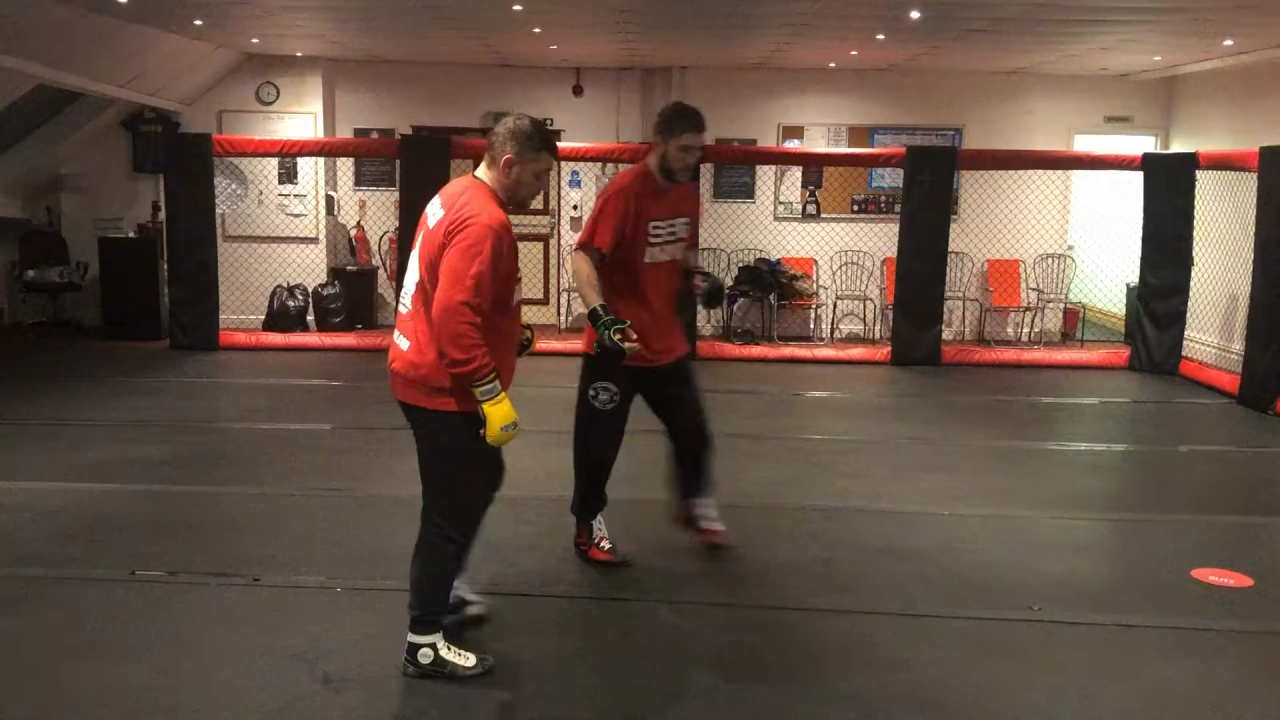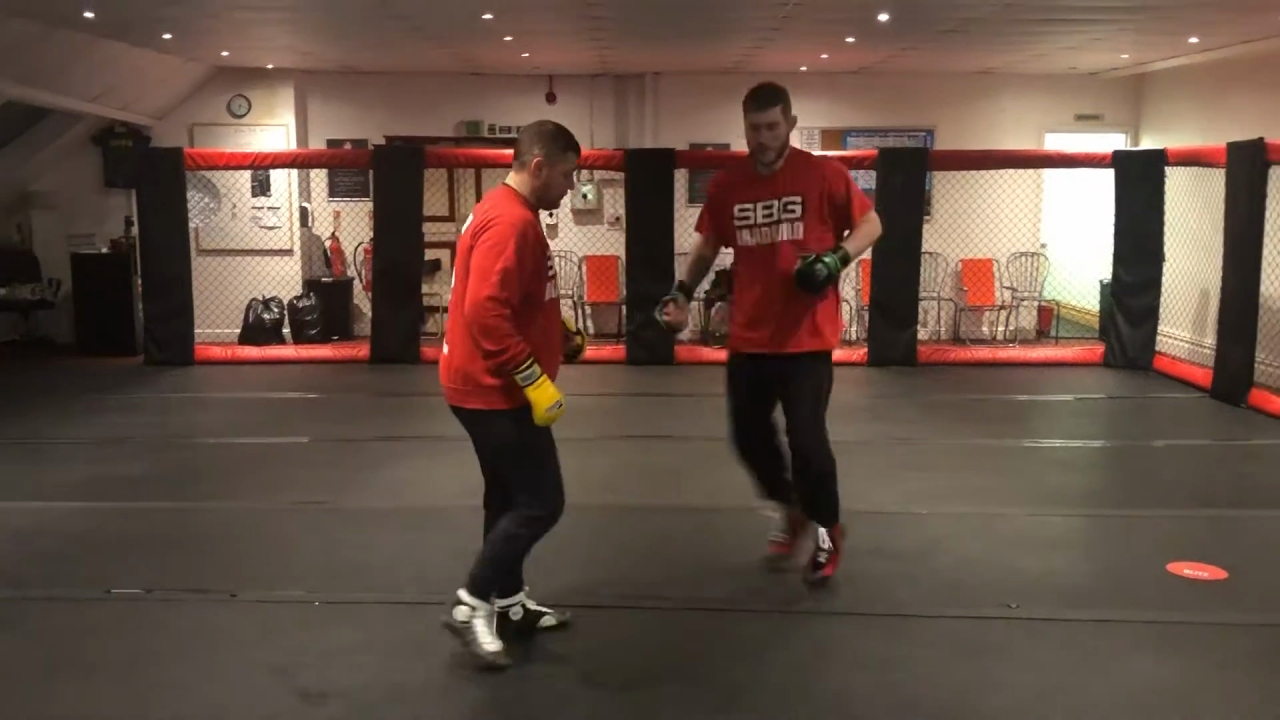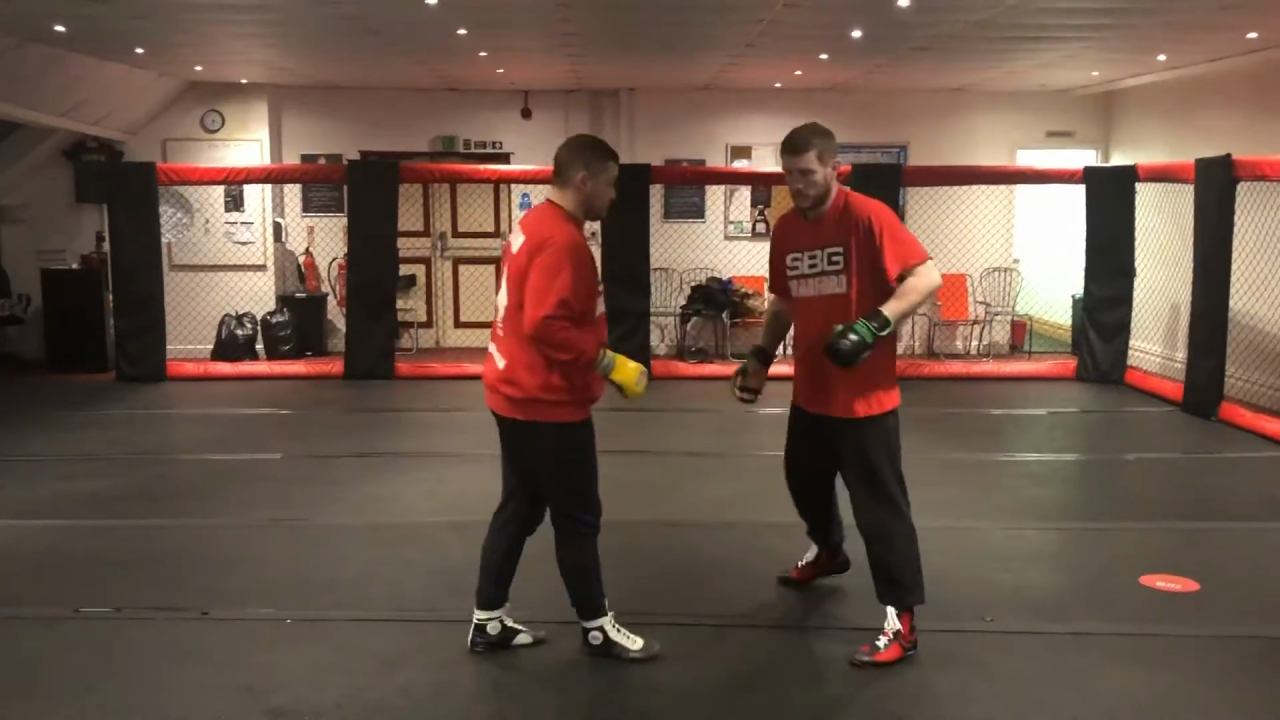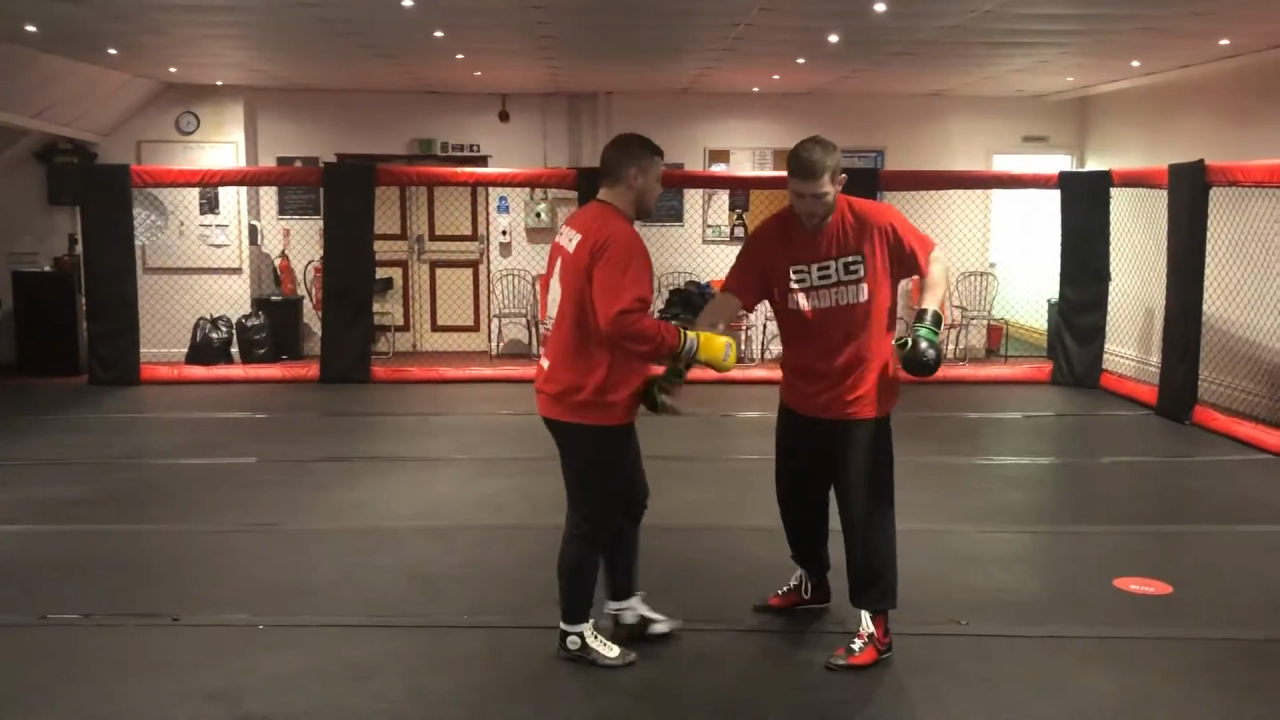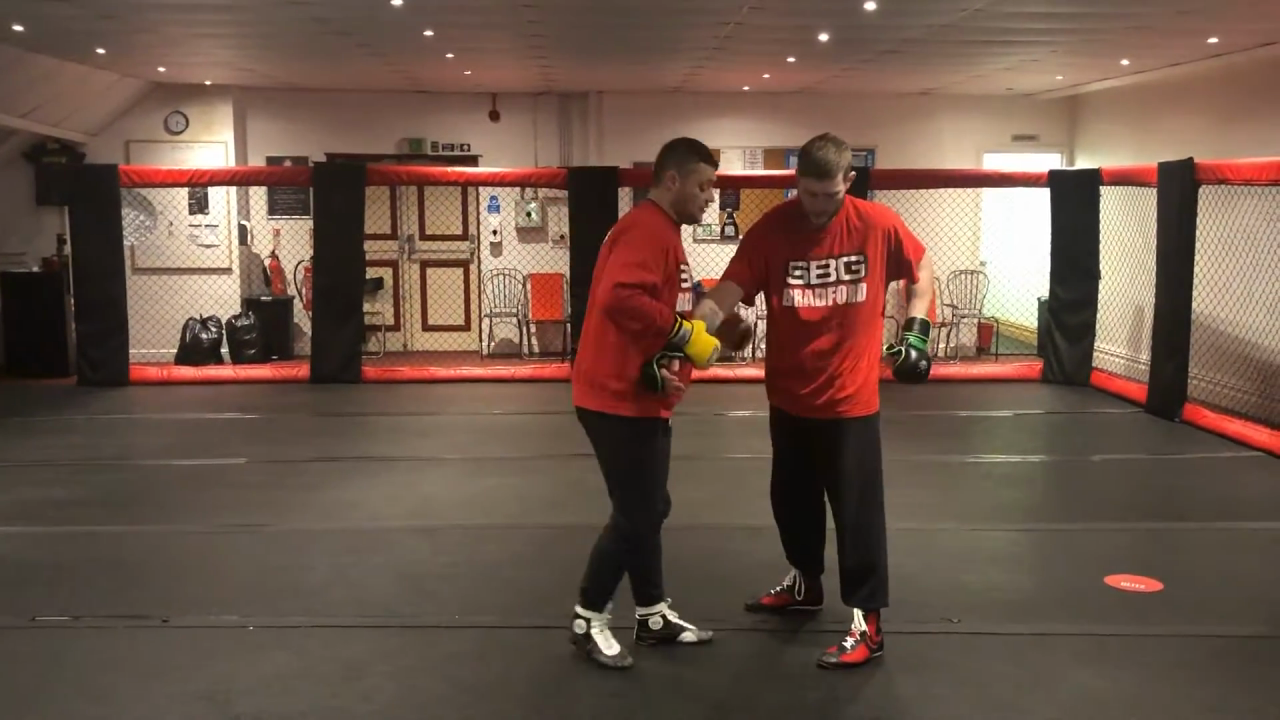
dt=0.5s
person 1, frame 1
left shoulder: (457, 194)
right shoulder: (484, 222)
right elbow: (456, 318)
left wrist: (509, 328)
right wrist: (493, 396)
left hip: (428, 374)
right hip: (445, 389)
left knee: (482, 480)
right knee: (453, 510)
left ankle: (441, 587)
right ankle: (424, 644)
person 1, frame 2
left shoulder: (506, 212)
right shoulder: (512, 222)
right elbow: (487, 312)
left wrist: (559, 331)
right wrist: (534, 382)
left hip: (489, 387)
right hip: (494, 392)
left knee: (510, 496)
right knee: (541, 502)
left ankle: (507, 604)
right ankle: (471, 605)
person 1, frame 3
left shoulder: (537, 222)
right shoulder: (562, 240)
right elbow: (547, 326)
left wrist: (595, 340)
right wrist: (611, 365)
left hip: (517, 394)
right hip: (549, 404)
left knee: (520, 508)
right knee: (578, 518)
left ankle: (488, 620)
right ankle: (597, 627)
person 1, frame 4
left shoulder: (579, 224)
right shoulder: (618, 239)
right elbow: (625, 322)
left wrist: (658, 355)
right wrist: (696, 345)
left hip: (579, 392)
right hip: (589, 404)
left knee: (628, 503)
right knee: (593, 518)
left ankle: (625, 609)
right ankle: (575, 632)
person 1, frame 5
left shoulder: (660, 230)
right shoulder: (647, 230)
right elbow: (621, 299)
left wrist: (714, 323)
right wrist: (687, 334)
left hip: (642, 398)
right hip: (619, 400)
left knee: (650, 509)
right knee: (635, 515)
left ankle: (652, 615)
right ankle: (588, 617)
person 2, frame 1
left shoulder: (687, 192)
right shoulder: (624, 191)
right elbow: (583, 257)
left wrist: (695, 275)
right wrist: (603, 318)
left hip: (667, 343)
right hip: (616, 344)
left knee: (693, 431)
right knee: (599, 441)
left ankle: (696, 506)
right ankle: (589, 525)
person 2, frame 2
left shoulder: (822, 174)
right shoulder: (727, 183)
left elbow: (870, 225)
right elbow: (708, 244)
left wrist: (836, 258)
right wrist: (684, 290)
left hip: (806, 335)
right hip: (748, 335)
left knee: (807, 438)
right knee: (749, 437)
left ankle: (824, 526)
right ankle: (790, 508)
person 2, frame 3
left shoulder: (868, 217)
right shoulder: (785, 229)
left elbow: (927, 277)
left wrist: (872, 326)
right wrist: (761, 357)
left hip: (865, 393)
right hip: (810, 391)
left knee: (879, 503)
right knee: (804, 479)
left ankle: (900, 618)
right ankle: (827, 551)
person 2, frame 4
left shoulder: (877, 222)
right shoulder: (769, 238)
left elbow: (933, 262)
right elbow: (723, 308)
left wrist: (927, 323)
left hip: (862, 400)
right hip: (799, 399)
left knee: (865, 508)
right knee: (796, 498)
left ankle: (876, 624)
right ankle: (811, 581)
person 2, frame 5
left shoulder: (879, 224)
right shoulder: (770, 230)
left elbow: (920, 271)
right elbow: (723, 297)
left wrist: (916, 330)
left hip: (851, 399)
right hip: (788, 397)
left knee: (856, 507)
right knee: (791, 498)
left ankle: (867, 623)
right ankle: (804, 581)
